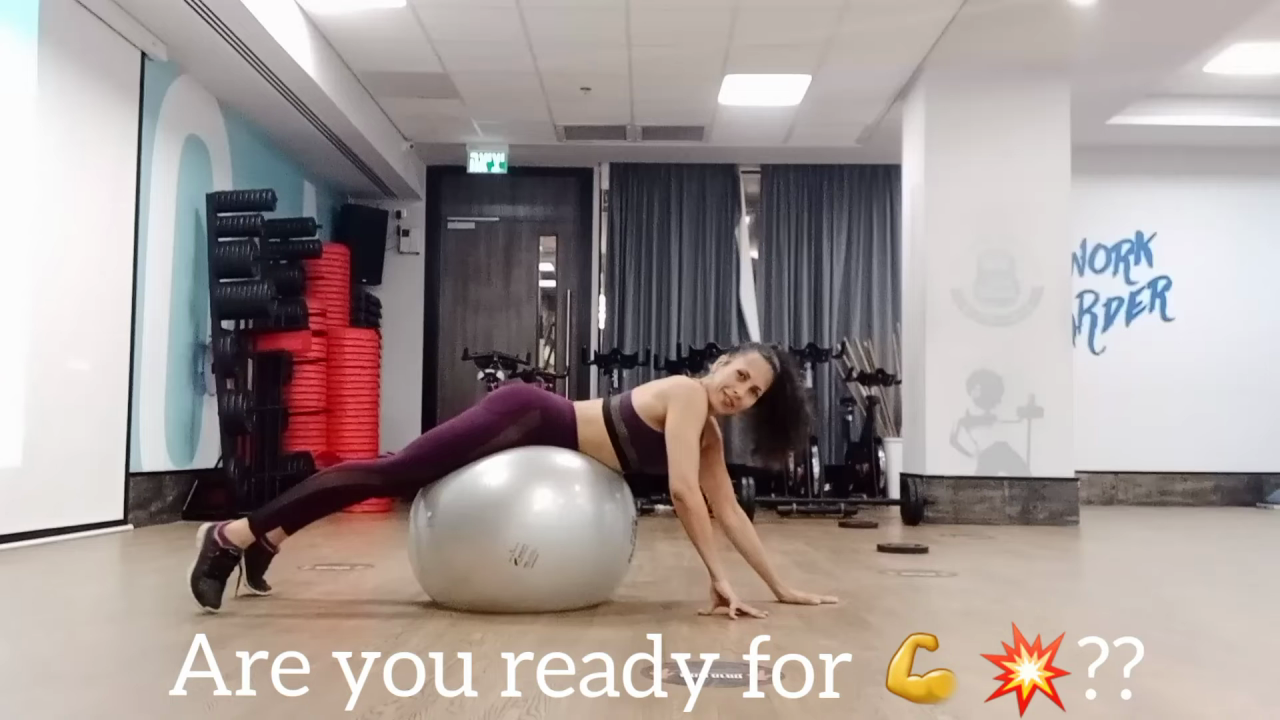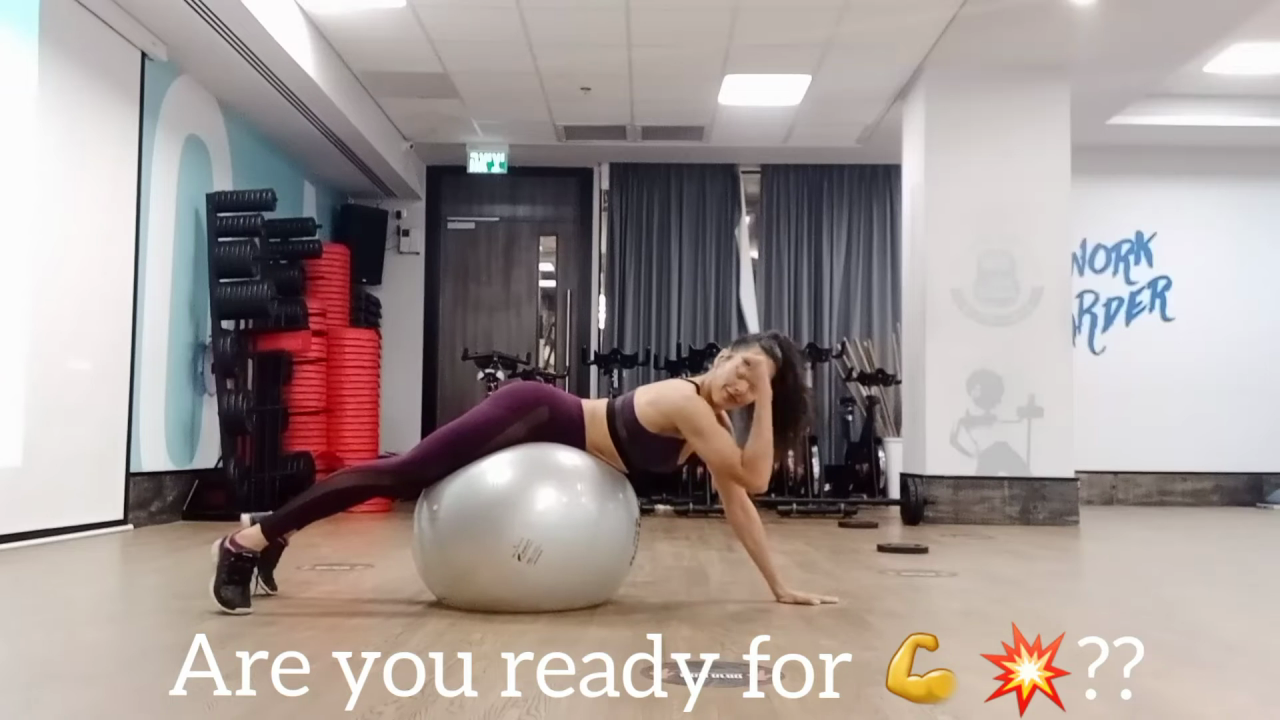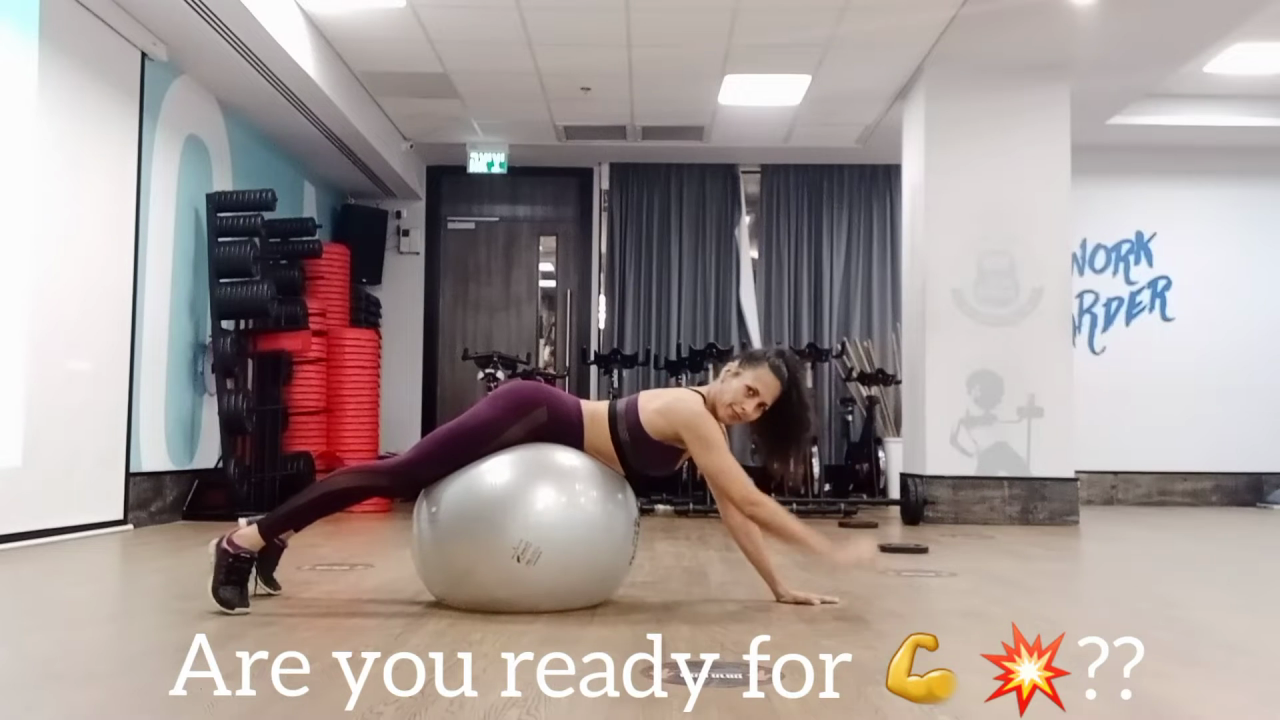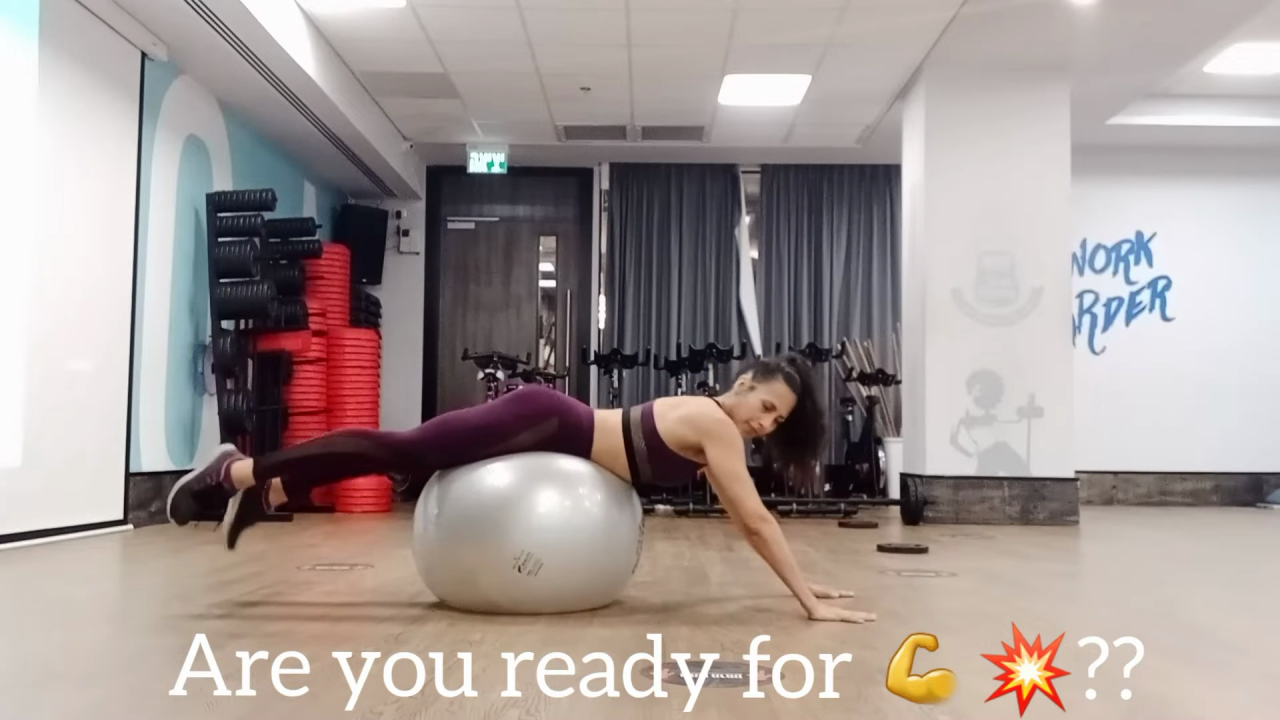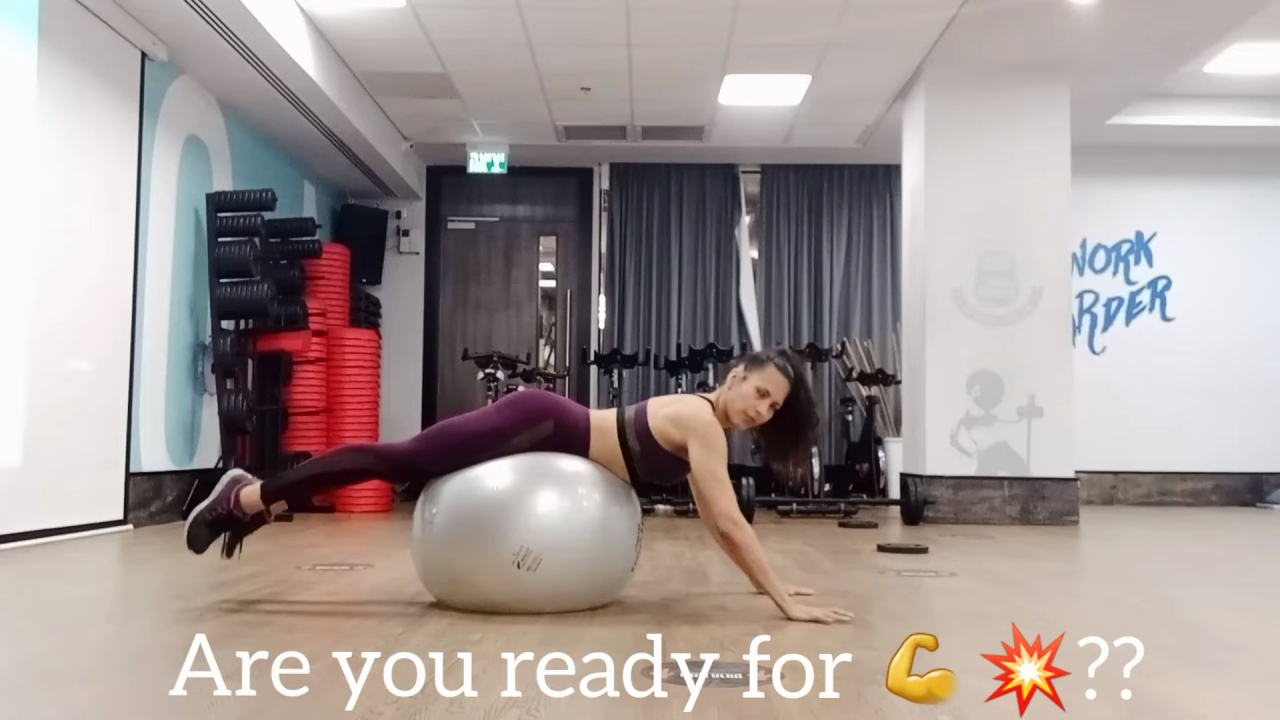
dt=1s
person 1, frame 1
left shoulder: (708, 431)
right shoulder: (686, 394)
left elbow: (727, 510)
right elbow: (683, 491)
left wrist: (781, 586)
right wrist: (719, 580)
left hip: (540, 439)
right hip: (525, 420)
left knee: (406, 478)
right knee: (389, 475)
left ankle: (268, 536)
right ankle: (233, 535)
person 1, frame 2
left shoulder: (713, 417)
right shoulder: (687, 402)
left elbow: (737, 503)
right elbow: (752, 479)
left wrist: (780, 587)
right wrist: (765, 401)
left hip: (547, 431)
right hip: (532, 416)
left knee: (412, 478)
right knee: (400, 476)
left ankle: (273, 531)
right ankle: (249, 541)
person 1, frame 3
left shoulder: (711, 426)
right shoulder: (693, 413)
left elbow: (733, 514)
right elbow: (751, 503)
left wrist: (780, 588)
right wrist: (829, 550)
left hip: (545, 430)
right hip: (532, 417)
left knee: (410, 478)
right knee: (400, 474)
left ankle: (273, 538)
right ankle: (247, 540)
person 1, frame 4
left shoulder: (714, 429)
right shoulder: (713, 422)
left elbow: (742, 520)
right elbow: (757, 520)
left wrist: (801, 580)
right wrist: (812, 603)
left hip: (548, 433)
right hip: (544, 425)
left knee: (407, 460)
right knee: (401, 450)
left ankle: (268, 492)
right ankle: (239, 469)
person 1, frame 5
left shoulder: (703, 422)
right shoulder: (701, 421)
left elbow: (717, 521)
right elbow: (728, 521)
left wrist: (770, 582)
right wrist: (785, 601)
left hip: (543, 432)
right hip: (538, 426)
left knee: (404, 465)
right knee: (399, 459)
left ankle: (257, 499)
right ankle: (246, 498)
